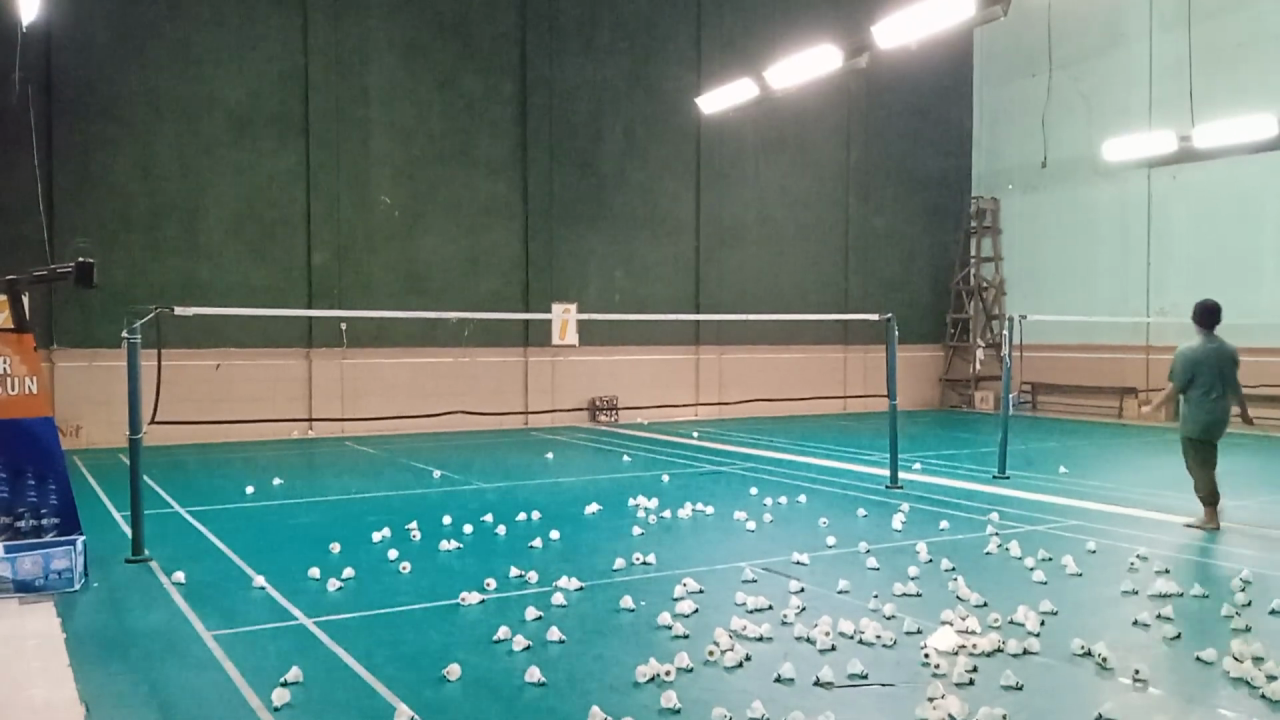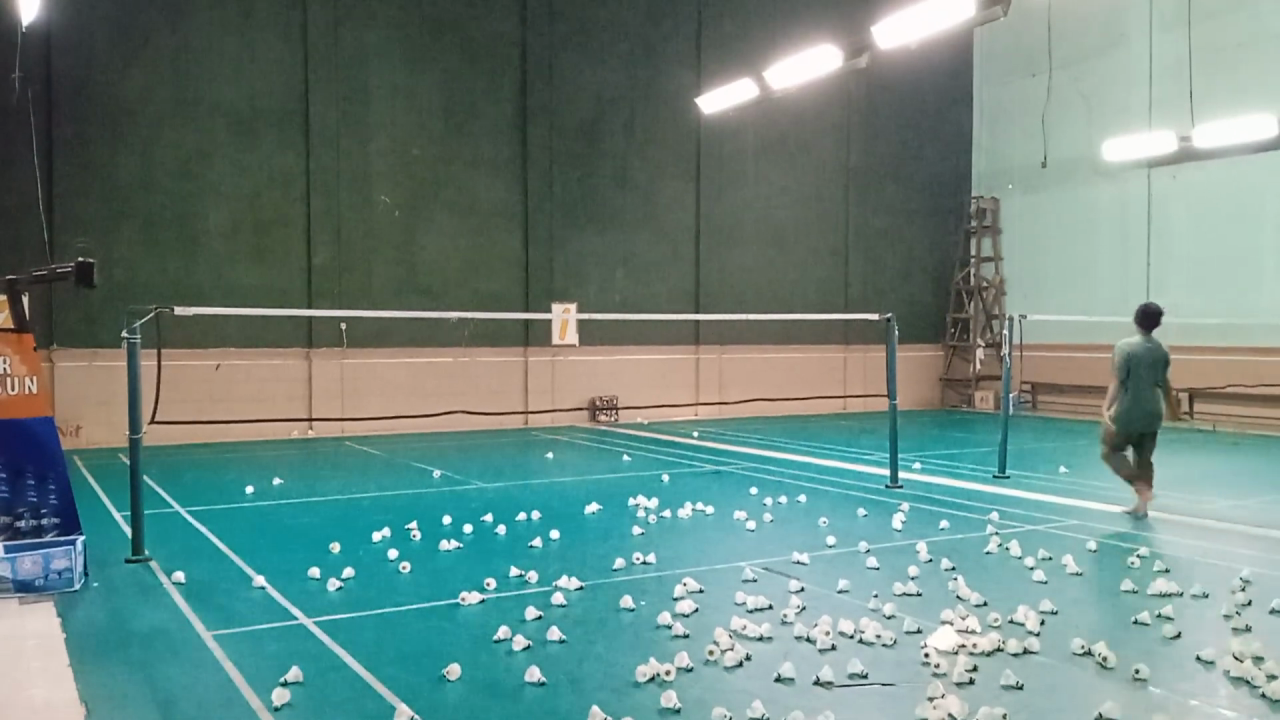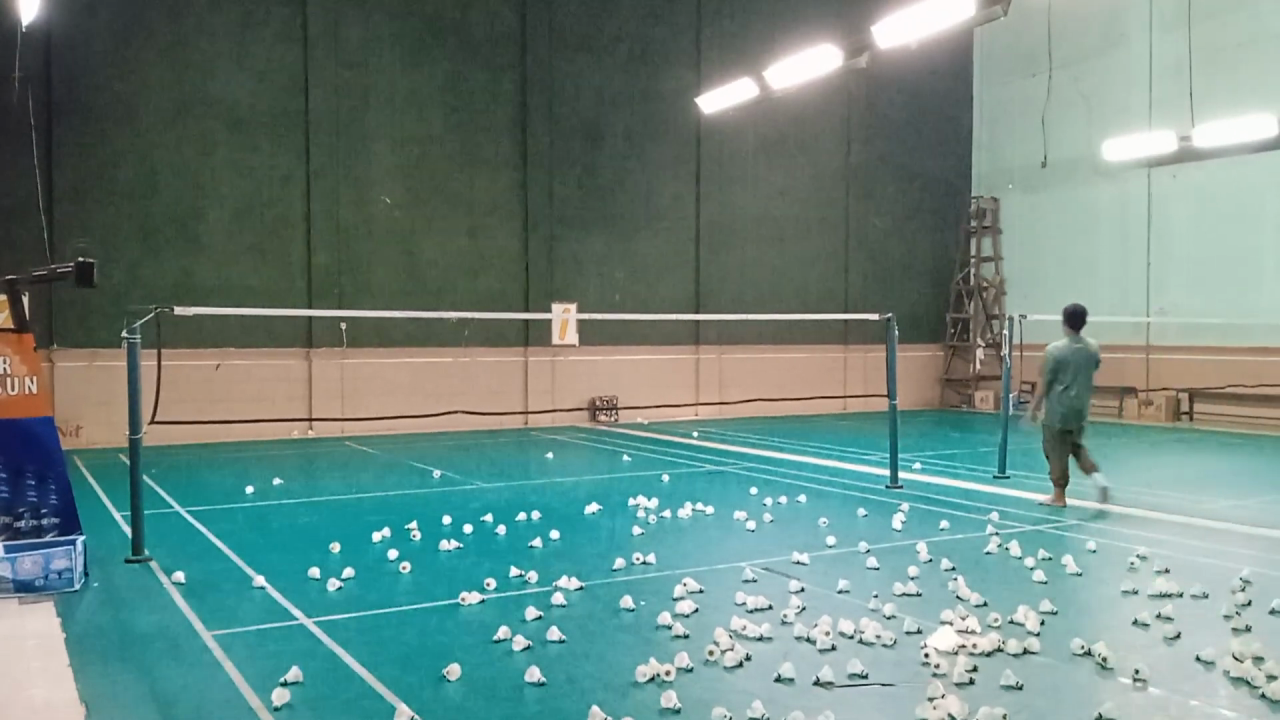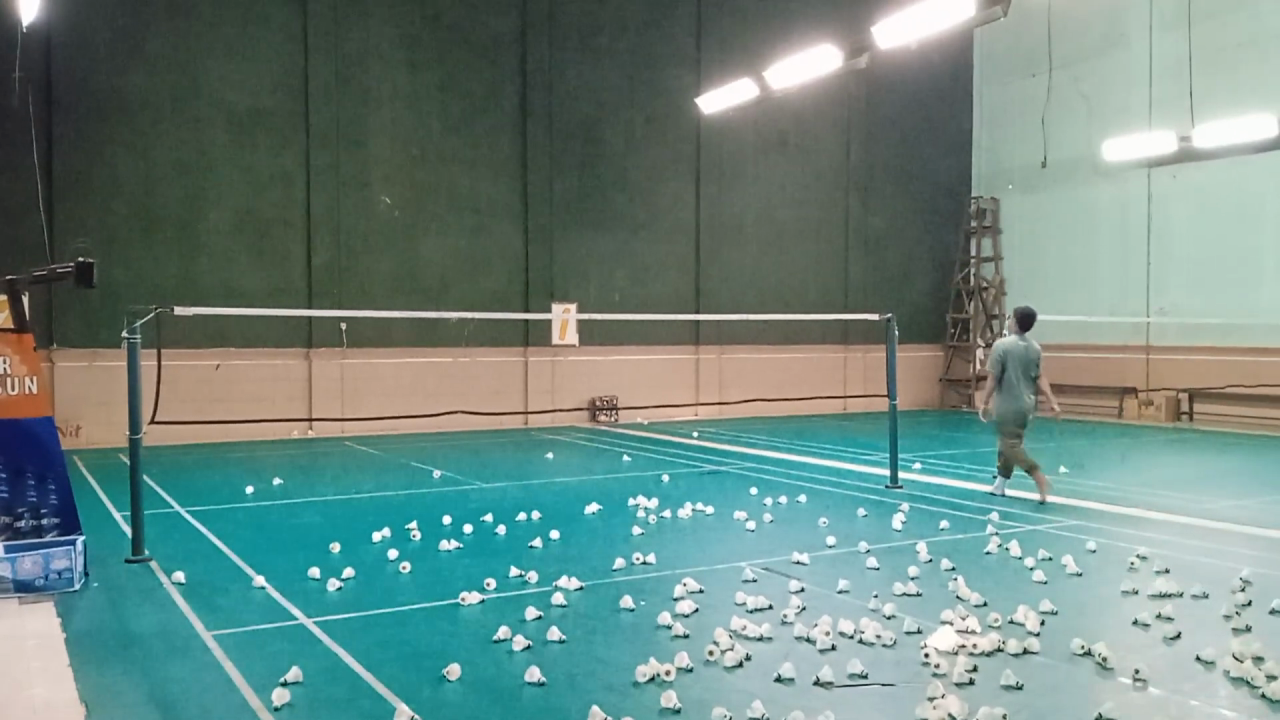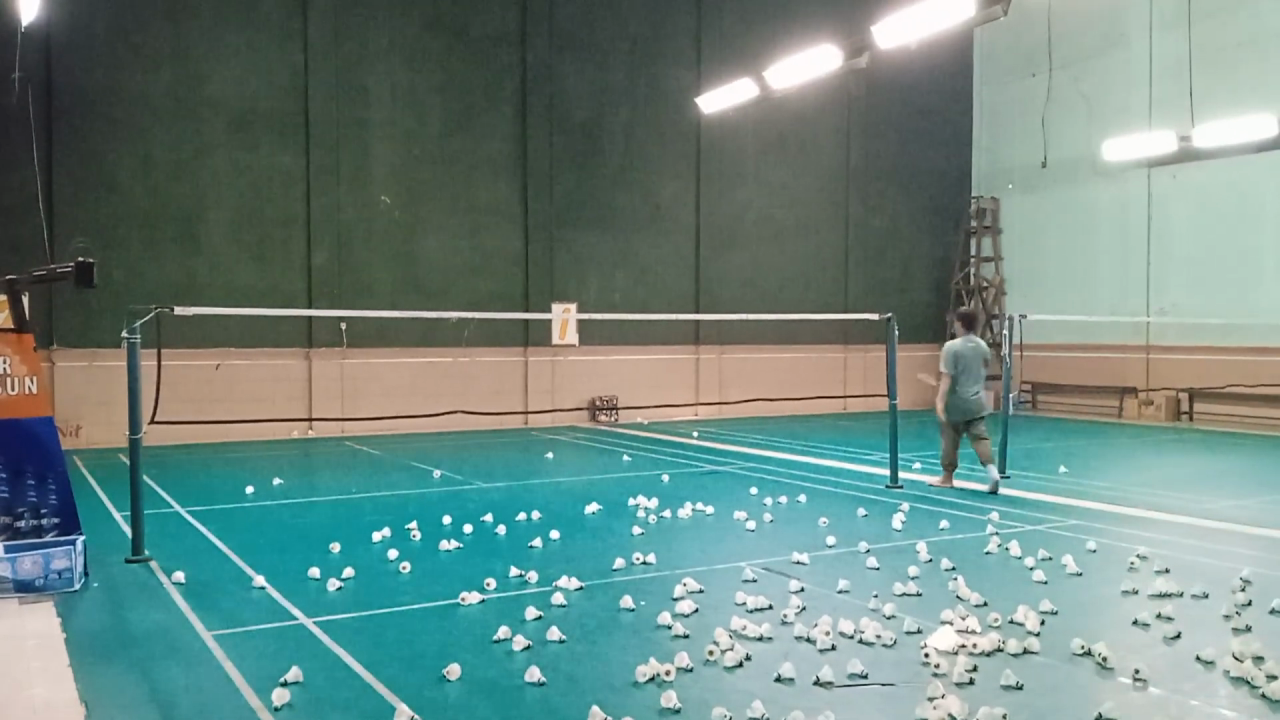
dt=0.5s
person 1, frame 1
left shoulder: (1187, 352)
right shoulder: (1229, 350)
left elbow: (1175, 388)
right elbow: (1234, 384)
left wrist: (1152, 407)
right wrist: (1243, 410)
left hip: (1196, 420)
right hip: (1219, 417)
left knee: (1200, 466)
right knee: (1206, 462)
left ankle: (1210, 516)
right ankle: (1211, 507)
person 1, frame 2
left shoulder: (1125, 347)
right shoulder: (1162, 350)
left elbow: (1117, 381)
right elbow: (1164, 382)
left wrist: (1106, 409)
right wrist: (1171, 407)
left hip: (1128, 413)
right hip: (1152, 413)
left knee: (1111, 451)
right knee: (1143, 459)
left ankle: (1141, 488)
right ankle: (1142, 504)
person 1, frame 3
left shoulder: (1055, 350)
right shoulder: (1093, 348)
left elbow: (1044, 383)
right elbow: (1089, 376)
left wrist: (1034, 407)
left hip: (1058, 411)
right hip: (1080, 409)
left knee: (1056, 452)
right knee: (1076, 448)
left ankle: (1059, 495)
right ankle: (1098, 478)
person 1, frame 4
left shoulder: (1002, 345)
right shoulder: (1034, 347)
left elbow: (993, 378)
right elbow: (1040, 378)
left wrist: (984, 401)
right wrist: (1052, 402)
left hip: (1007, 406)
right hip: (1025, 403)
left knee: (1011, 446)
right knee: (1008, 445)
left ankle: (1039, 478)
right ankle: (1000, 484)
person 1, frame 5
left shoulder: (951, 347)
right shoulder: (983, 346)
left elbow: (946, 377)
left wrist: (940, 401)
left hip: (956, 403)
right hip: (978, 402)
left knee: (950, 441)
right knee: (981, 439)
left ankle: (947, 477)
right ankle: (992, 472)
